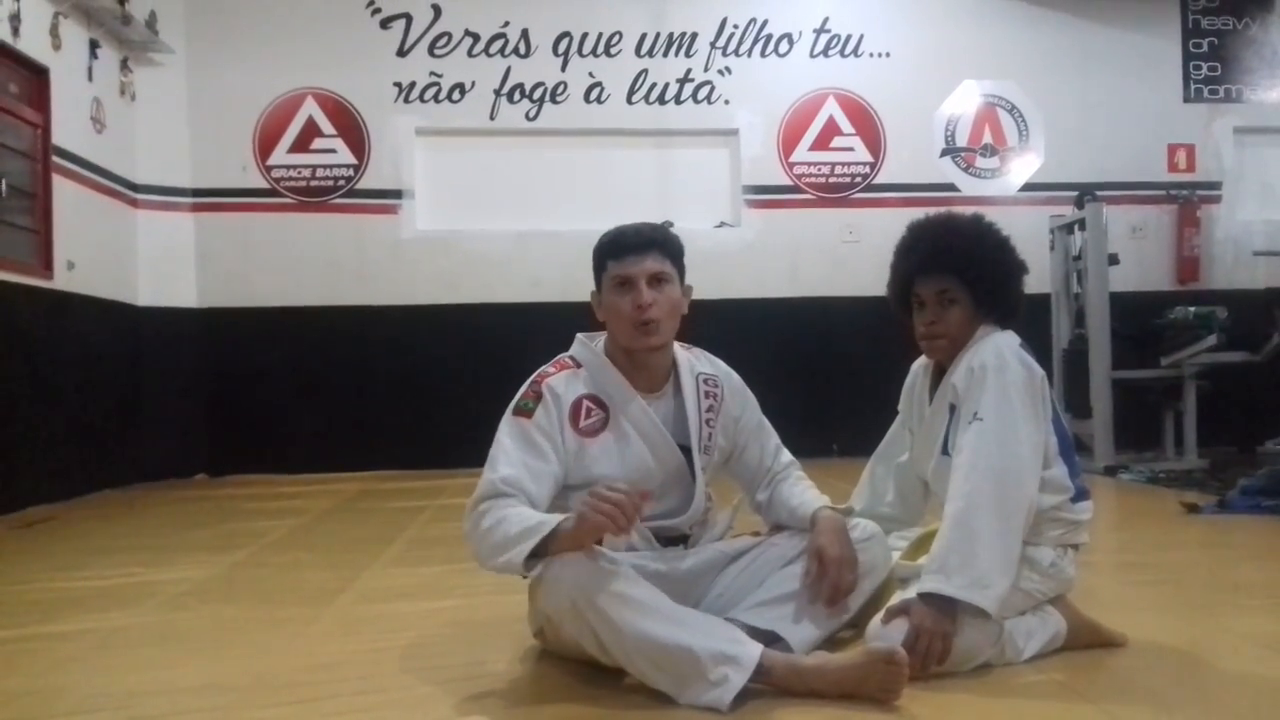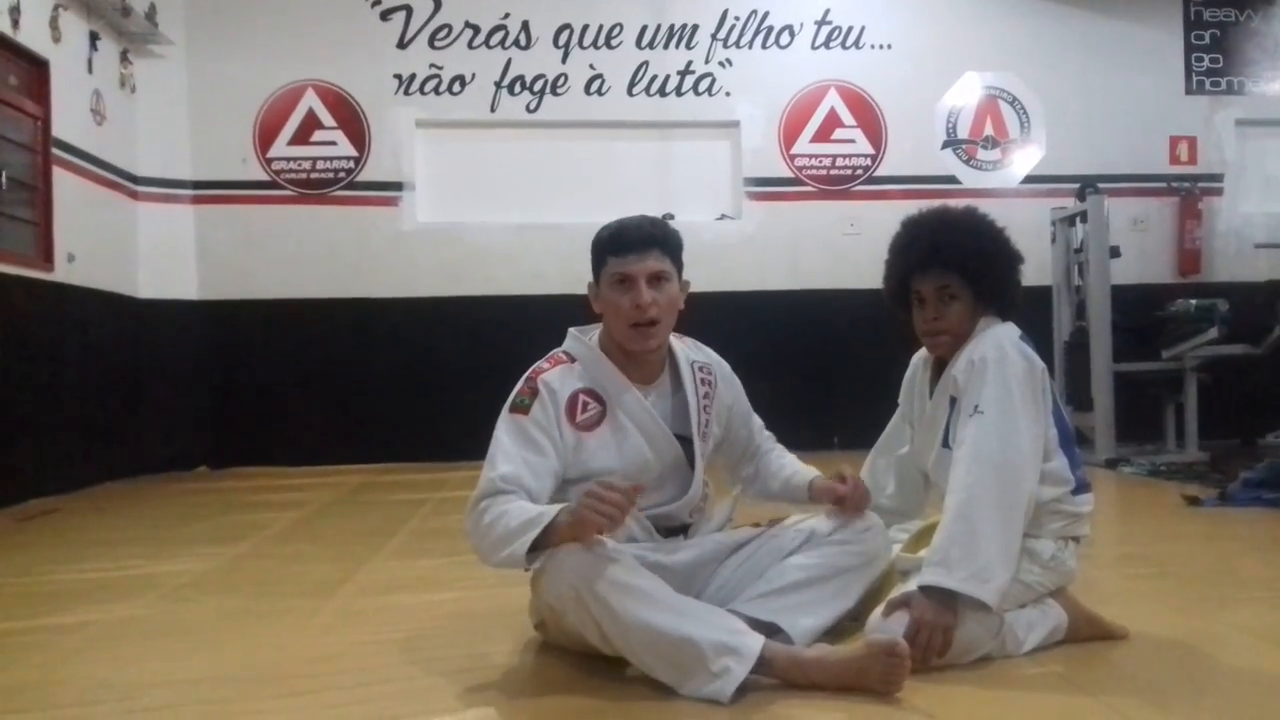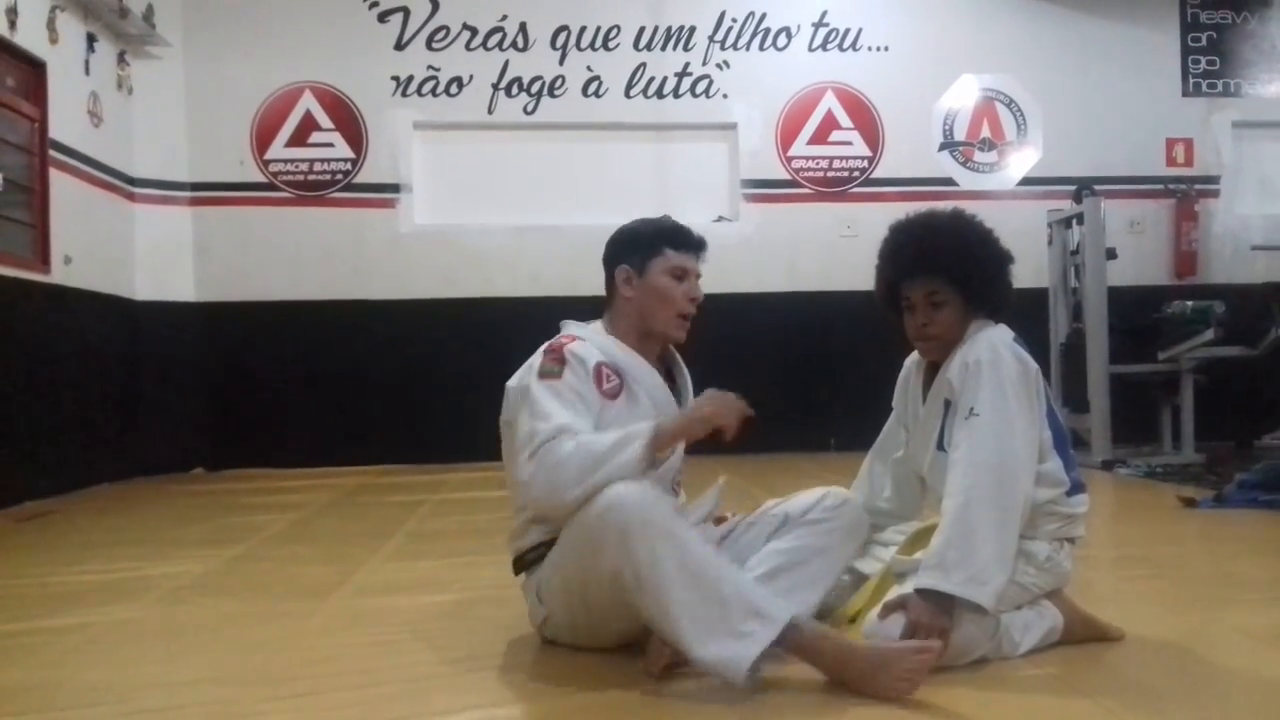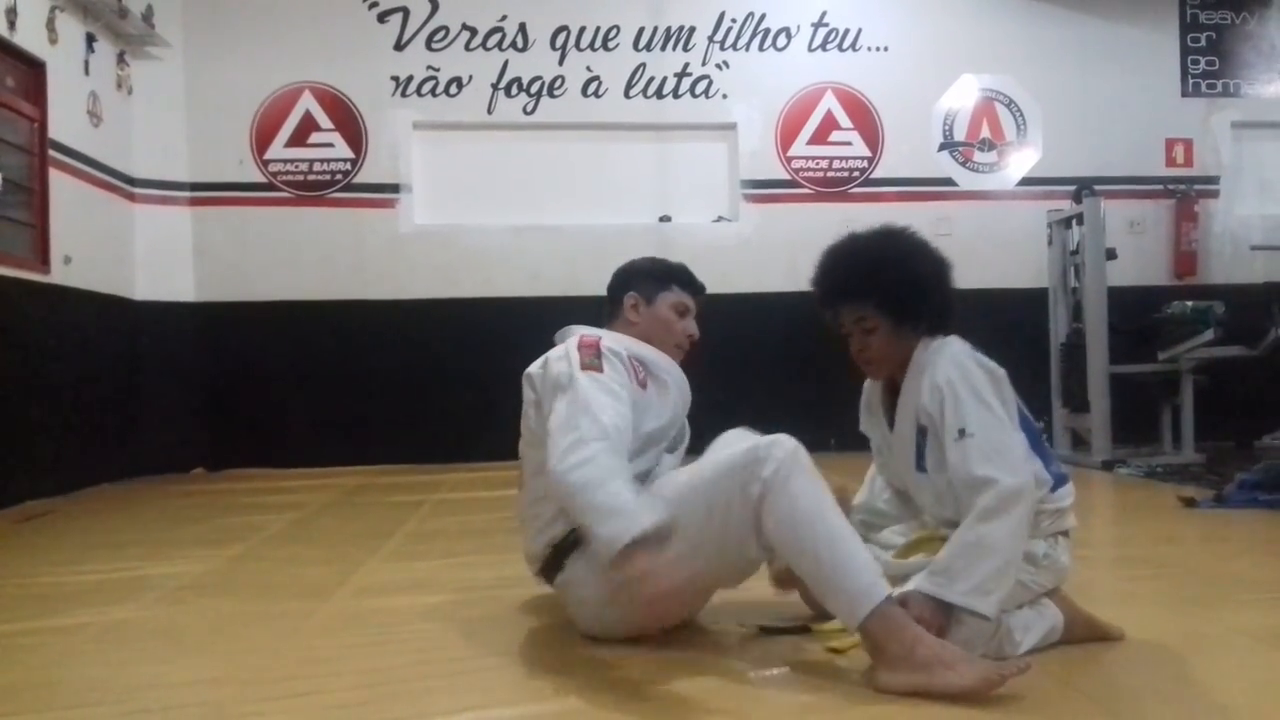
dt=0.5s
person 1, frame 1
left shoulder: (714, 381)
right shoulder: (555, 392)
left elbow: (774, 474)
right elbow: (488, 525)
left wrist: (826, 518)
right wrist: (573, 527)
left hip: (698, 573)
right hip: (598, 590)
left knee: (864, 543)
right knee: (568, 578)
left ankle: (718, 644)
right ankle: (792, 669)
person 1, frame 2
left shoulder: (705, 370)
right shoulder: (550, 387)
left elbow: (755, 451)
right elbow: (489, 522)
left wrist: (816, 484)
right wrist: (569, 521)
left hip: (695, 562)
right hip: (601, 576)
left knee: (861, 535)
right knee: (570, 570)
left ankle: (728, 636)
right ankle: (790, 660)
person 1, frame 3
left shoulder: (666, 366)
right shoulder: (563, 361)
right elbow: (549, 480)
right wrist: (667, 429)
left hip: (668, 564)
right hip: (575, 584)
left knee: (834, 508)
right knee: (625, 509)
left ankle: (690, 631)
right ankle: (826, 651)
person 1, frame 4
left shoulder: (626, 371)
right shoulder: (591, 353)
right elbow: (582, 462)
right wrist: (636, 549)
left hip: (652, 561)
right hip: (607, 575)
left knee: (741, 448)
right knee: (772, 462)
right ankle: (900, 645)
person 2, frame 1
left shoulder: (998, 366)
right shoulder: (924, 373)
left elbow: (988, 488)
right elbow: (895, 474)
left wrist: (943, 594)
left hip: (1032, 547)
right hip: (980, 540)
left knee: (897, 640)
left ankle: (1057, 623)
right ankle: (1031, 612)
person 2, frame 2
left shoulder: (999, 358)
right shoulder: (925, 366)
left elbow: (989, 484)
right elbow: (896, 467)
left wrist: (945, 587)
left hip: (1032, 539)
right hip: (981, 534)
left knee: (898, 634)
left ankle: (1056, 616)
right ankle: (1035, 606)
person 2, frame 3
left shoulder: (993, 361)
right shoulder: (917, 370)
left elbow: (986, 489)
right elbow: (891, 471)
left wrist: (941, 591)
left hip: (1028, 542)
right hip: (969, 535)
left knee: (894, 635)
left ankle: (1053, 618)
right ankle: (1027, 610)
person 2, frame 4
left shoulder: (954, 375)
right shoulder: (879, 388)
left elbow: (1005, 493)
right elbow: (891, 484)
left wrist: (942, 593)
left hip: (1021, 540)
right hip: (954, 532)
left ankle: (1050, 616)
